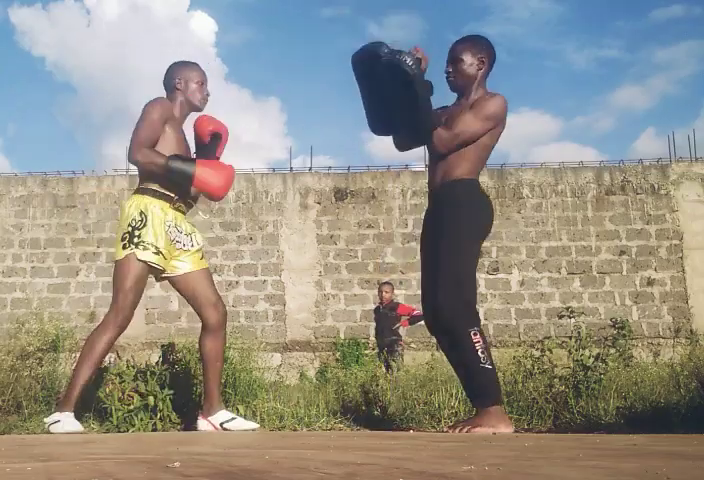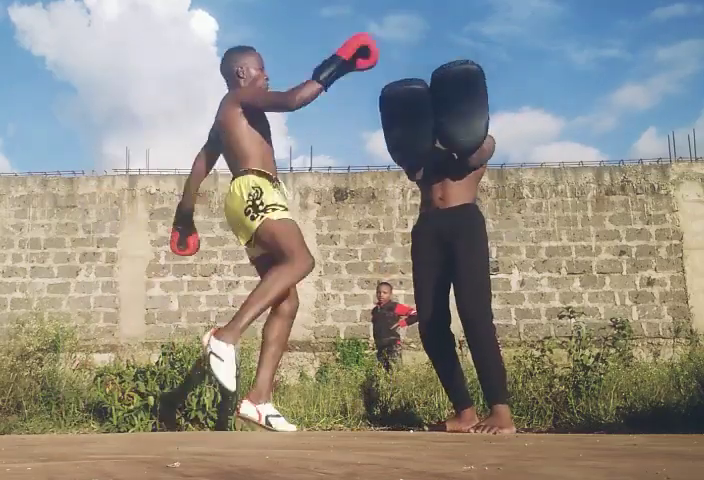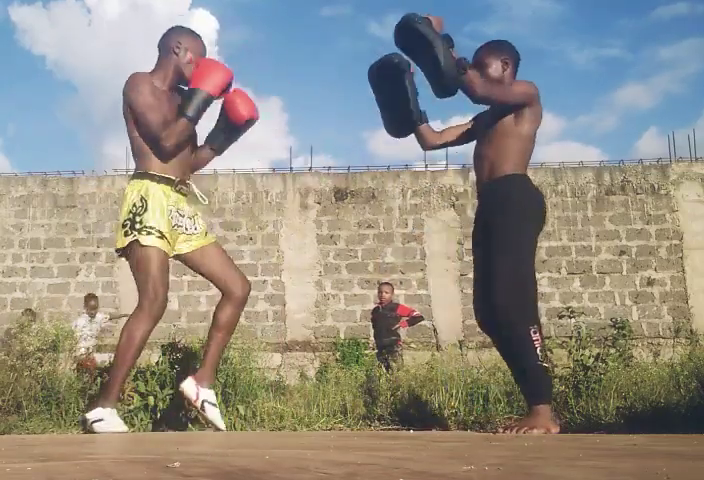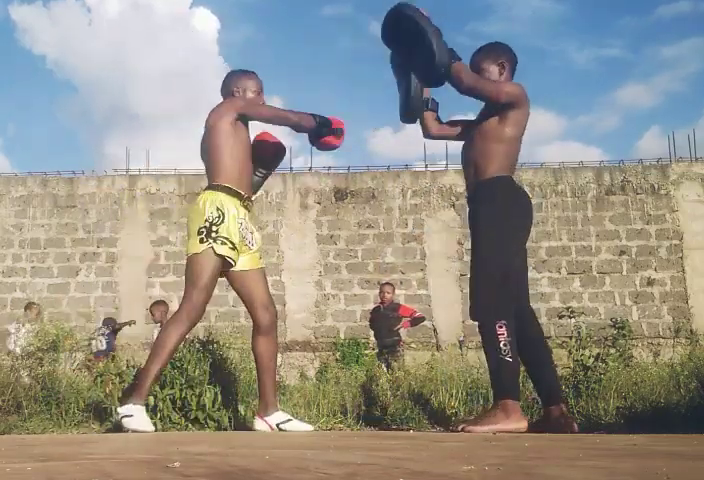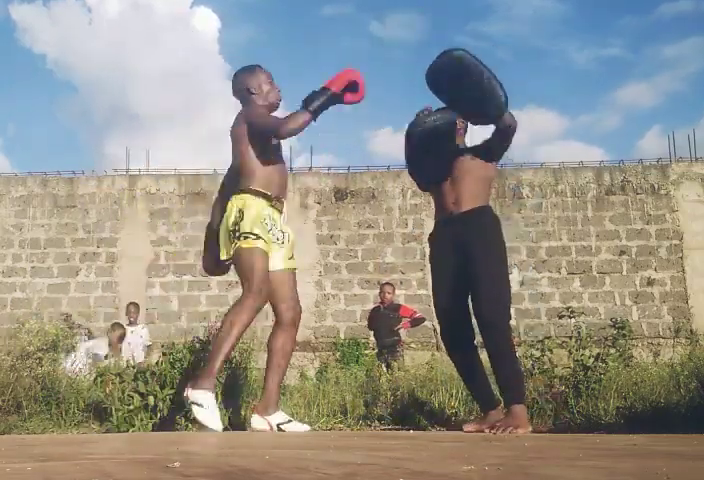
dt=1s
person 1, frame 1
left shoulder: (492, 105)
right shoulder: (447, 113)
left elbow: (441, 141)
left hip: (464, 205)
right hip: (440, 210)
left knee: (454, 308)
right knee: (436, 313)
left ankle: (495, 411)
right ankle: (485, 406)
person 1, frame 2
left shoulder: (482, 142)
right shoulder: (422, 151)
left elbow: (473, 158)
right elbow: (415, 170)
left wrist: (465, 127)
right wrist: (410, 139)
left hip: (465, 222)
right hip: (426, 228)
left knee: (475, 313)
right knee: (430, 324)
left ankle: (500, 410)
right ankle: (463, 410)
person 1, frame 3
left shoulder: (526, 95)
right shoulder: (482, 119)
left elbow: (478, 89)
right elbow: (431, 140)
left wrist: (441, 44)
right wrist: (410, 100)
left hip: (514, 199)
right hip: (489, 206)
left knee: (513, 300)
right knee: (489, 307)
left ankle: (542, 409)
right ankle: (538, 402)
person 1, frame 4
left shoulder: (513, 97)
right shoulder: (482, 121)
left elbow: (466, 81)
right elbow: (432, 128)
right wrist: (421, 88)
left hip: (500, 202)
right hip: (490, 206)
left knee: (491, 298)
right knee: (513, 305)
left ankle: (507, 406)
right ankle: (556, 410)
person 1, frame 5
left shoulder: (483, 153)
right shoulder: (430, 167)
left elbow: (507, 127)
right elbow: (423, 173)
right wrist: (431, 147)
left hip: (480, 229)
right hip: (444, 237)
left knee: (492, 316)
right knee: (453, 329)
left ankle: (517, 411)
right ankle: (490, 409)
person 2, frame 1
left shoulder: (178, 132)
right shoulder: (158, 108)
left elbow: (191, 194)
right elbow: (136, 153)
left wrist: (208, 158)
right wrist: (188, 169)
left hip: (176, 226)
right hip: (147, 215)
left knee: (215, 314)
right knee: (120, 314)
left ankle: (212, 410)
right ankle: (64, 410)
person 2, frame 2
left shoulder: (226, 119)
right shoulder: (242, 96)
left elbow: (201, 163)
right elbow: (291, 100)
left wrist: (185, 213)
right wrist: (335, 65)
left hip: (259, 199)
right hip: (256, 193)
left knee: (288, 304)
right knee: (300, 261)
left ankle: (259, 399)
right ankle: (226, 335)
person 2, frame 3
left shoulder: (180, 98)
right shoulder: (140, 84)
right elbow: (166, 143)
left wrist: (230, 127)
right wrist: (200, 97)
left hip: (181, 206)
right hip: (151, 200)
left knee: (238, 287)
right knee: (152, 303)
left ankle: (202, 382)
right ankle: (105, 405)
person 2, frame 4
left shoulder: (233, 133)
right shoulder: (227, 109)
right elbow: (284, 116)
left wrist: (264, 166)
right wrist: (319, 125)
left hip: (239, 222)
right hip: (217, 213)
left knee: (266, 317)
right knee: (191, 311)
left ankle: (269, 411)
right ankle: (134, 402)
person 2, frame 5
left shoulder: (260, 127)
right shoulder: (251, 114)
left elbow: (225, 187)
right elbow: (285, 128)
left wrist: (212, 237)
right wrist: (323, 98)
left hip: (271, 223)
right hip: (250, 213)
left knee: (290, 316)
right knee: (255, 295)
left ankle: (267, 410)
right ankle: (202, 385)
